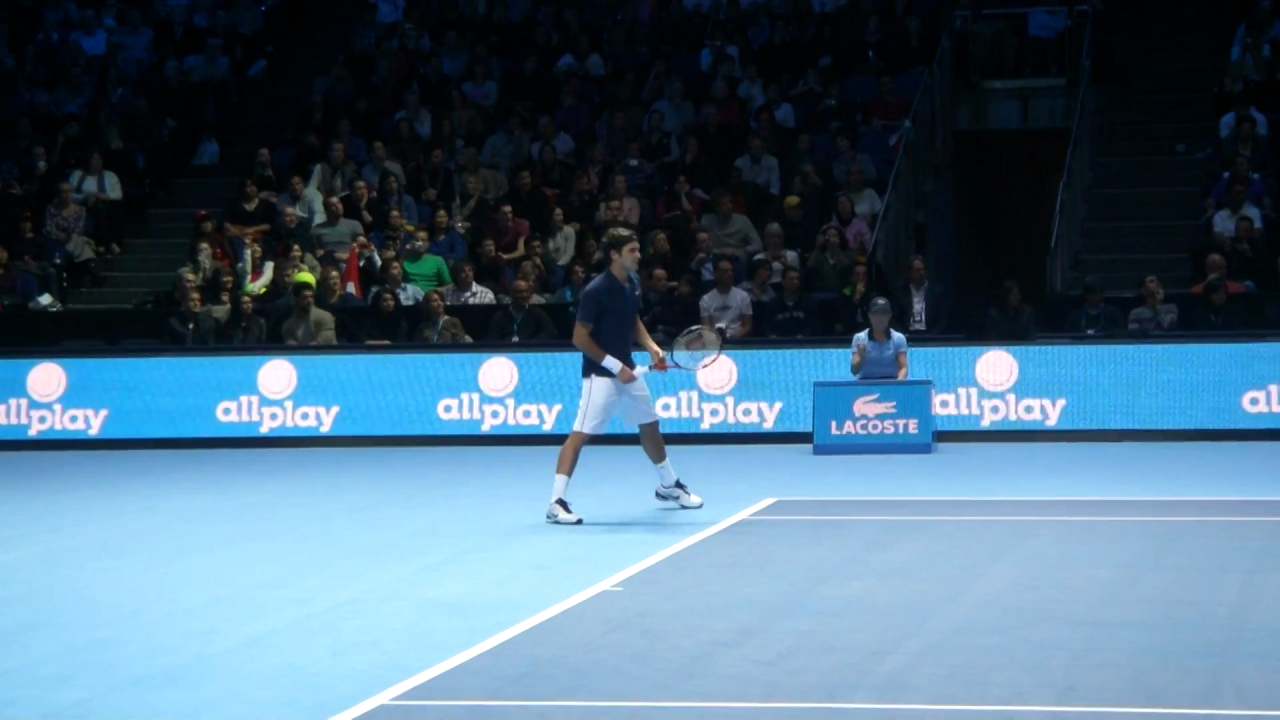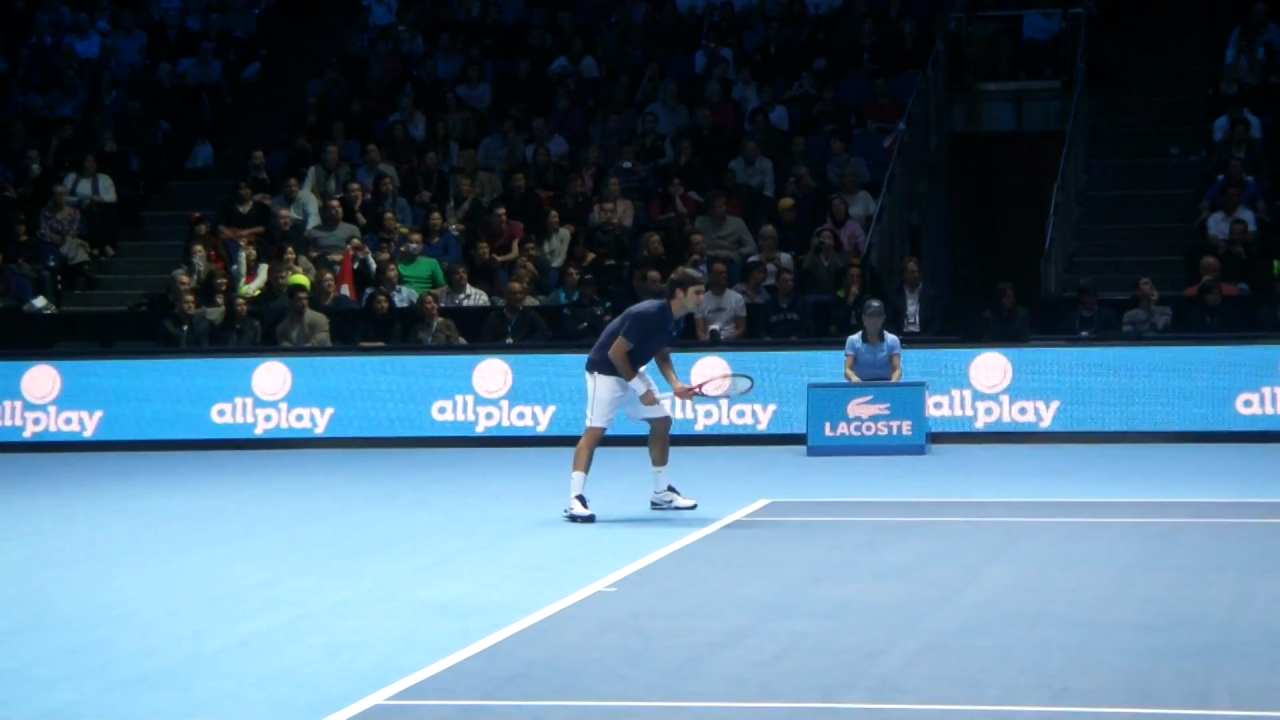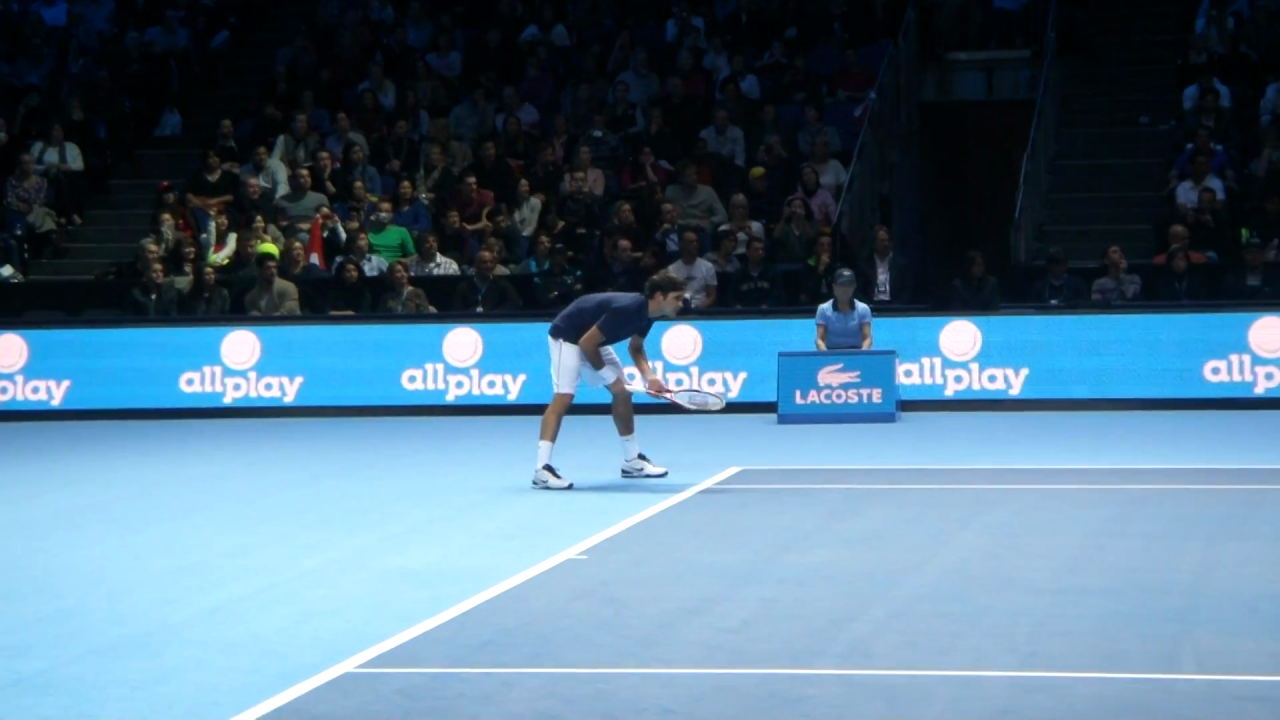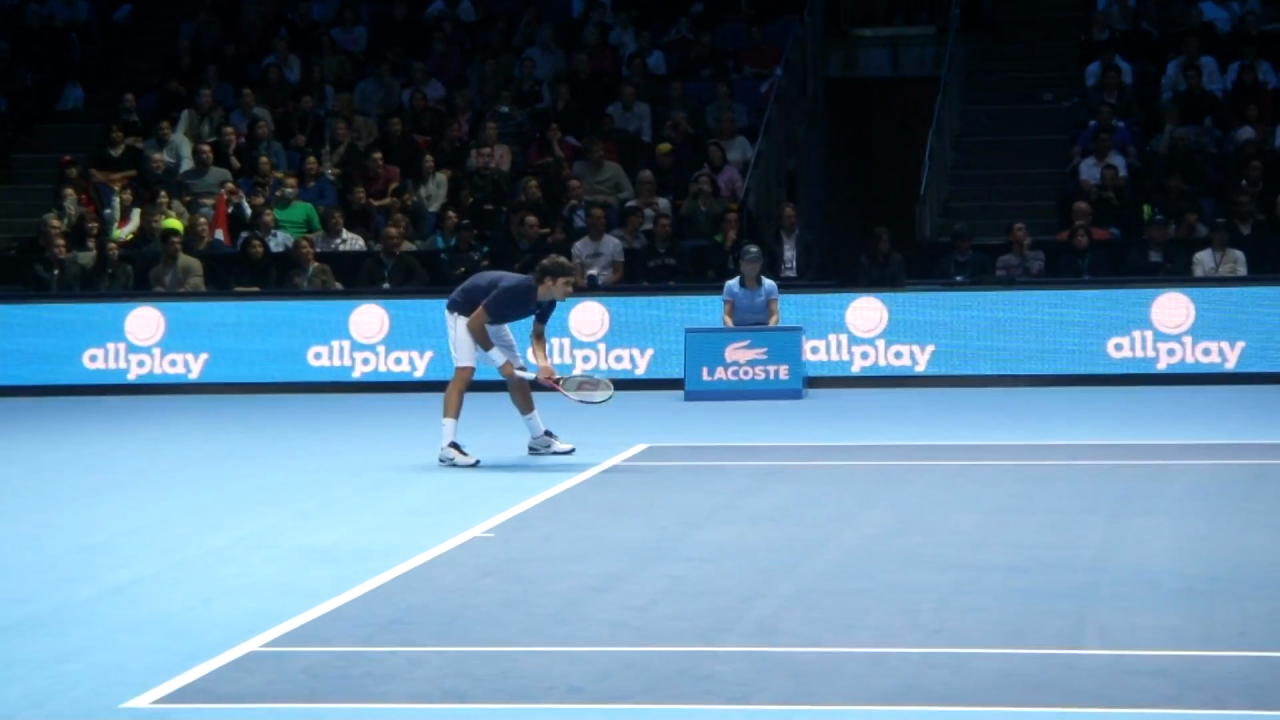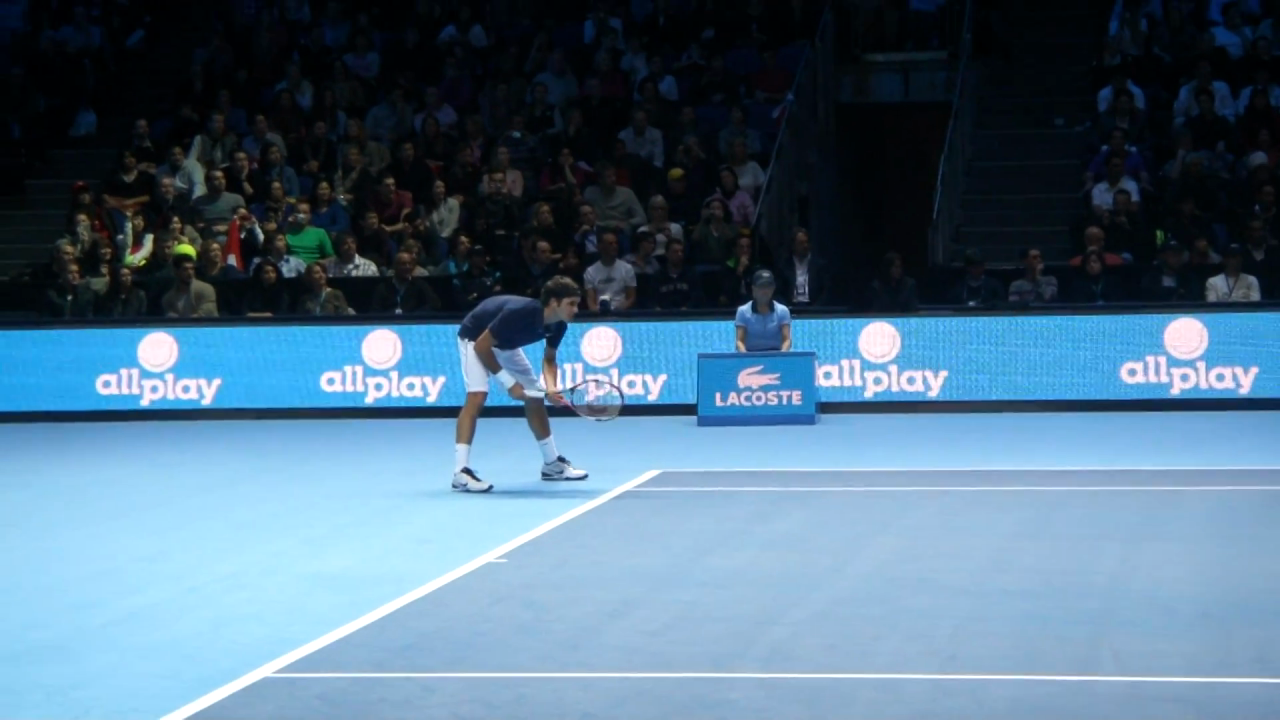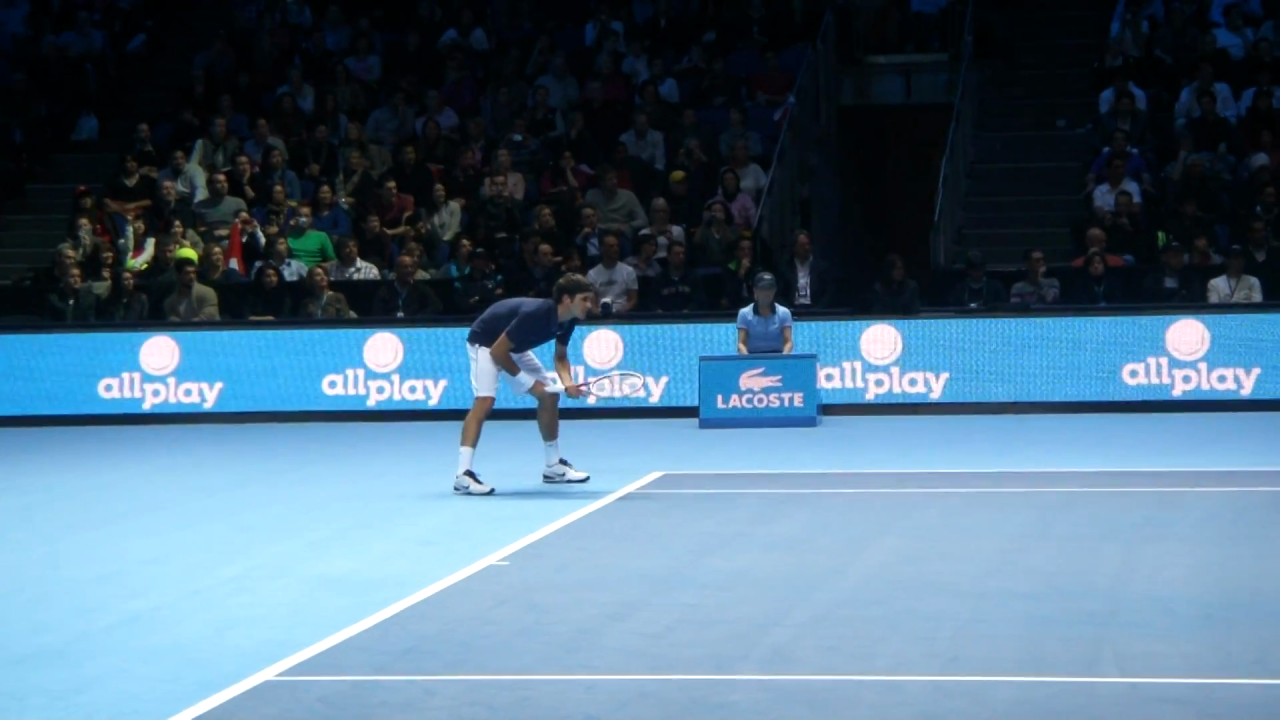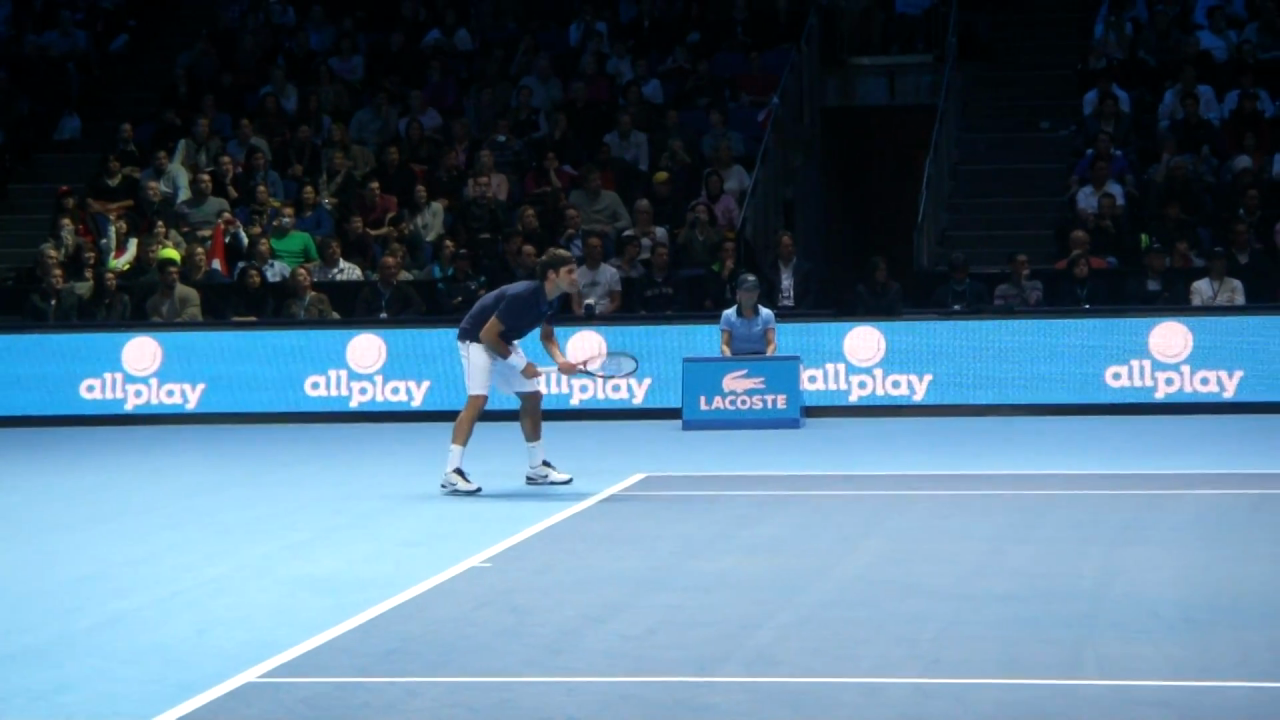
dt=0.3s
person 1, frame 1
left shoulder: (633, 282)
right shoulder: (596, 291)
right elbow: (580, 338)
left wrist: (652, 348)
right wrist: (614, 366)
left hip: (627, 370)
right hip: (601, 373)
left knee: (650, 425)
right knee: (581, 434)
left ankle: (669, 486)
right ankle: (557, 502)
person 1, frame 2
left shoulder: (676, 319)
right shoulder: (649, 314)
left elbow: (662, 357)
right elbow: (615, 353)
left wrist: (675, 383)
right wrist: (640, 389)
left hip: (631, 369)
right hip: (605, 369)
left knee: (662, 421)
right knee: (596, 429)
left ankle: (662, 493)
right ankle: (575, 498)
person 1, frame 3
left shoulder: (647, 313)
right shoulder: (626, 309)
left elbow: (635, 348)
right elbow: (586, 343)
left wrist: (649, 376)
right wrist: (611, 377)
left hip: (594, 342)
right hip: (567, 336)
left knee: (623, 392)
right knee: (564, 397)
left ankle: (632, 461)
right ankle: (542, 469)
person 1, frame 4
left shoulder: (547, 302)
right shoulder: (513, 290)
left elbow: (537, 335)
right elbow: (474, 323)
left wrist: (543, 365)
right wrist: (500, 361)
left hip: (492, 317)
right hip: (465, 312)
left knee: (517, 373)
right knee: (465, 372)
left ankle: (539, 437)
right ankle: (448, 447)
person 1, frame 5
left shoulder: (558, 324)
right shoulder: (519, 313)
left elbow: (549, 359)
right elbow: (481, 346)
left wrist: (551, 388)
right wrist: (508, 382)
left hip: (506, 344)
right hip: (476, 339)
left knee: (535, 397)
right knee: (477, 397)
left ankle: (552, 463)
right ankle: (461, 472)
person 1, frame 6
left shoulder: (568, 320)
right shoulder: (534, 314)
left elbow: (560, 356)
right elbow: (498, 351)
left wrist: (568, 383)
right wrist: (528, 382)
left hip: (516, 347)
right hip: (486, 342)
left knee: (550, 395)
right knee: (484, 401)
left ankle: (553, 466)
right ankle: (463, 476)
person 1, frame 7
left shoulder: (553, 299)
right shoulder: (521, 296)
left elbow: (547, 336)
right elbow: (487, 335)
left wrist: (561, 360)
right wrist: (519, 364)
left hip: (504, 341)
right hip: (477, 338)
left knee: (532, 397)
right knee: (477, 399)
left ankle: (537, 468)
right ankle: (452, 473)
